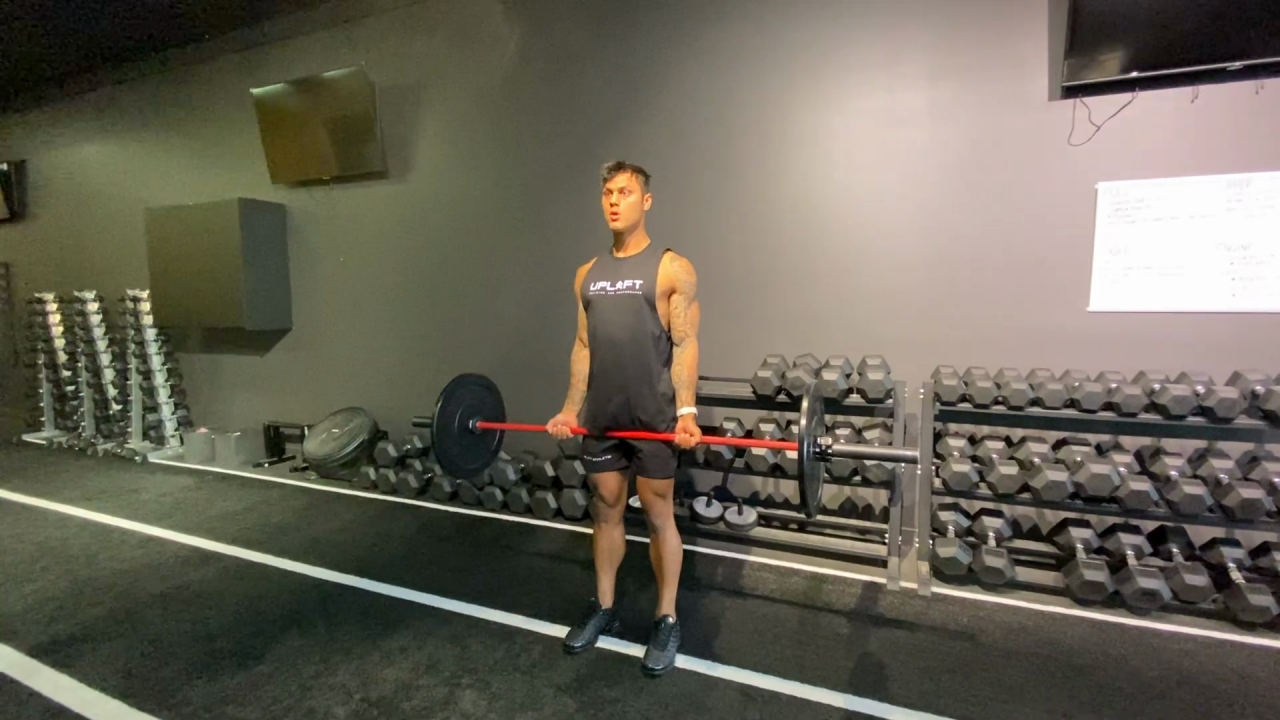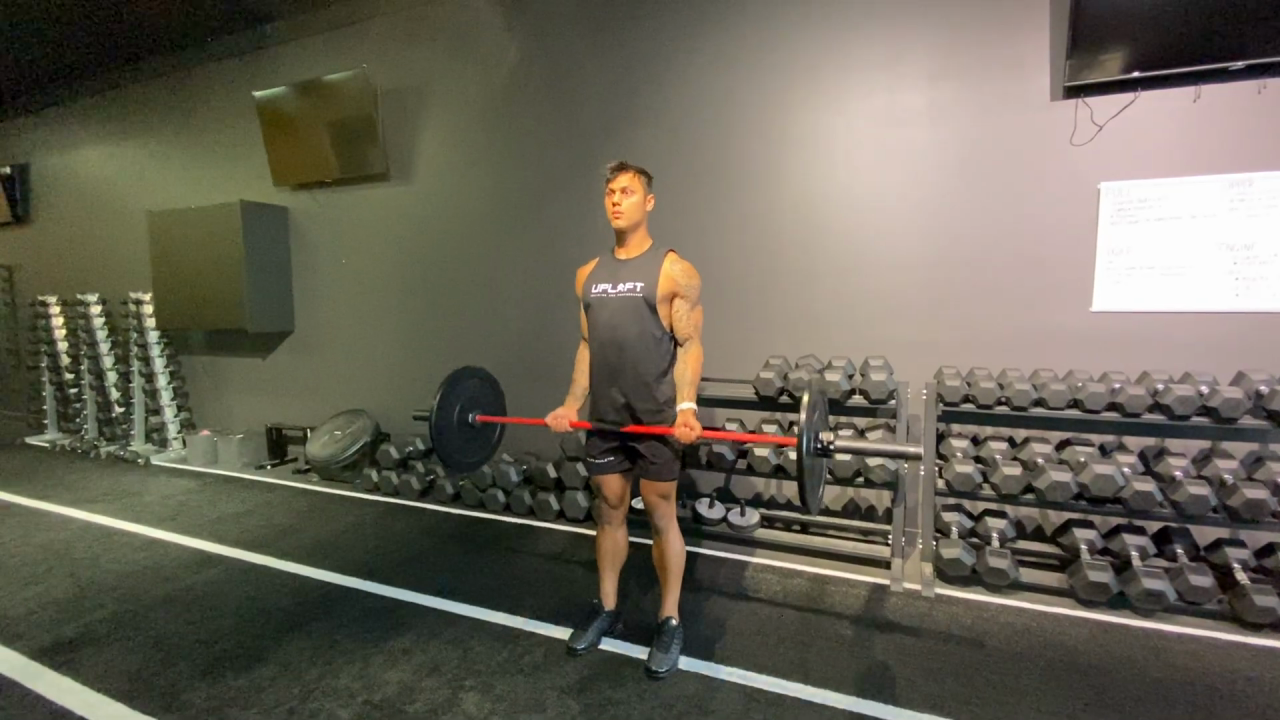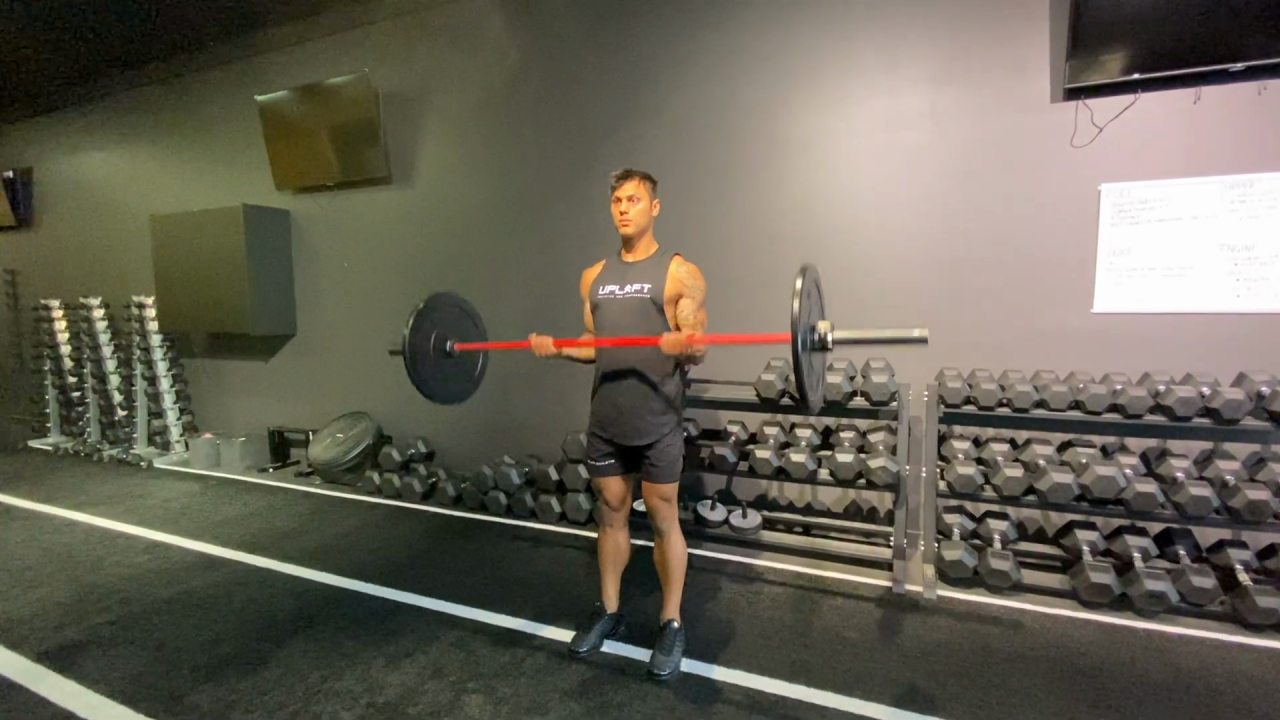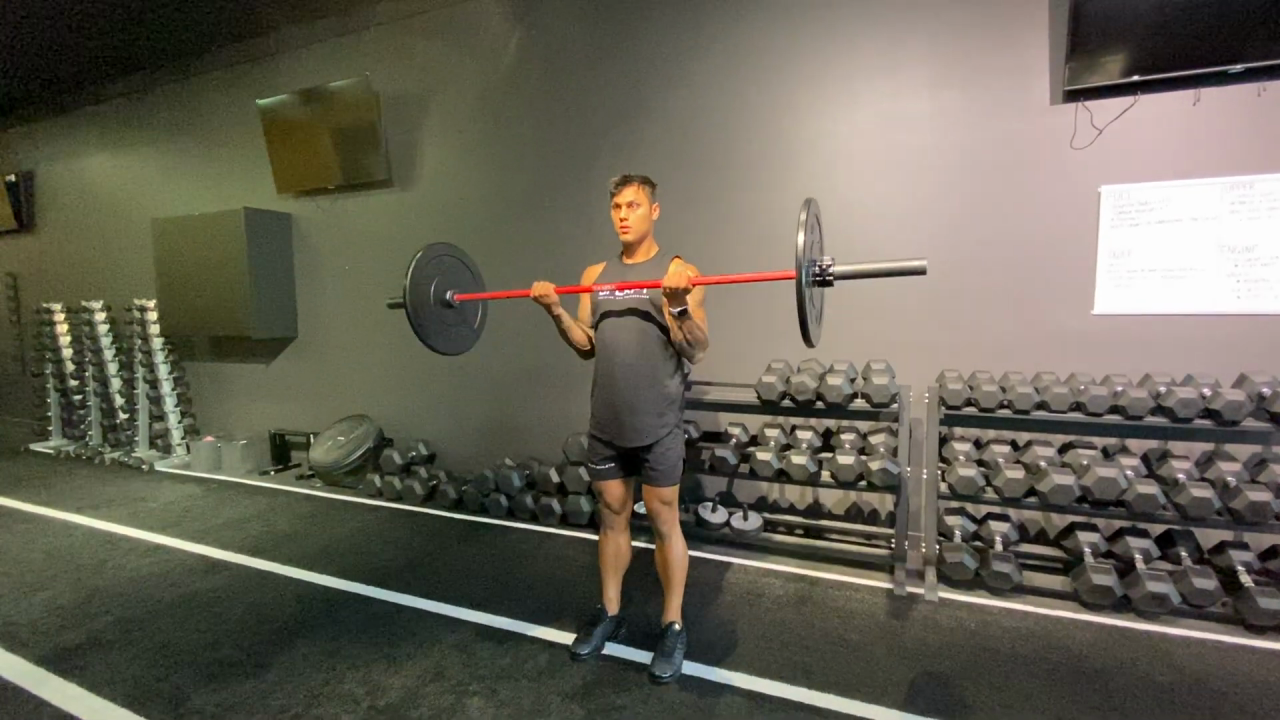
dt=0.4s
person 1, frame 1
left shoulder: (673, 269)
right shoulder: (588, 274)
left elbow: (685, 344)
right elbow: (584, 346)
left wrist: (686, 411)
right wrist: (570, 407)
left hip: (653, 416)
right hip: (601, 416)
left knee: (658, 516)
right knee: (606, 511)
left ankle: (666, 620)
right ankle: (603, 607)
person 1, frame 2
left shoulder: (675, 270)
right shoulder: (588, 274)
left elbow: (690, 346)
right elbow: (588, 346)
left wrist: (686, 406)
right wrist: (571, 404)
left hip: (656, 421)
right hip: (603, 419)
left knee: (661, 518)
right knee: (609, 512)
left ankle: (670, 622)
right ankle: (606, 609)
person 1, frame 3
left shoulder: (680, 272)
right shoulder: (594, 276)
left elbow: (698, 348)
left wrist: (685, 346)
right wrist: (559, 348)
left hip: (658, 420)
right hip: (606, 419)
left knee: (663, 520)
right knee: (610, 514)
left ankle: (672, 624)
right ankle: (608, 611)
person 1, frame 4
left shoulder: (677, 271)
right shoulder: (594, 275)
left elbow: (696, 350)
right elbow: (587, 346)
left wrist: (679, 304)
right wrist: (555, 311)
left hip: (657, 422)
right hip: (606, 421)
left knee: (664, 522)
right knee: (611, 516)
left ankle: (673, 626)
right ankle: (609, 613)
